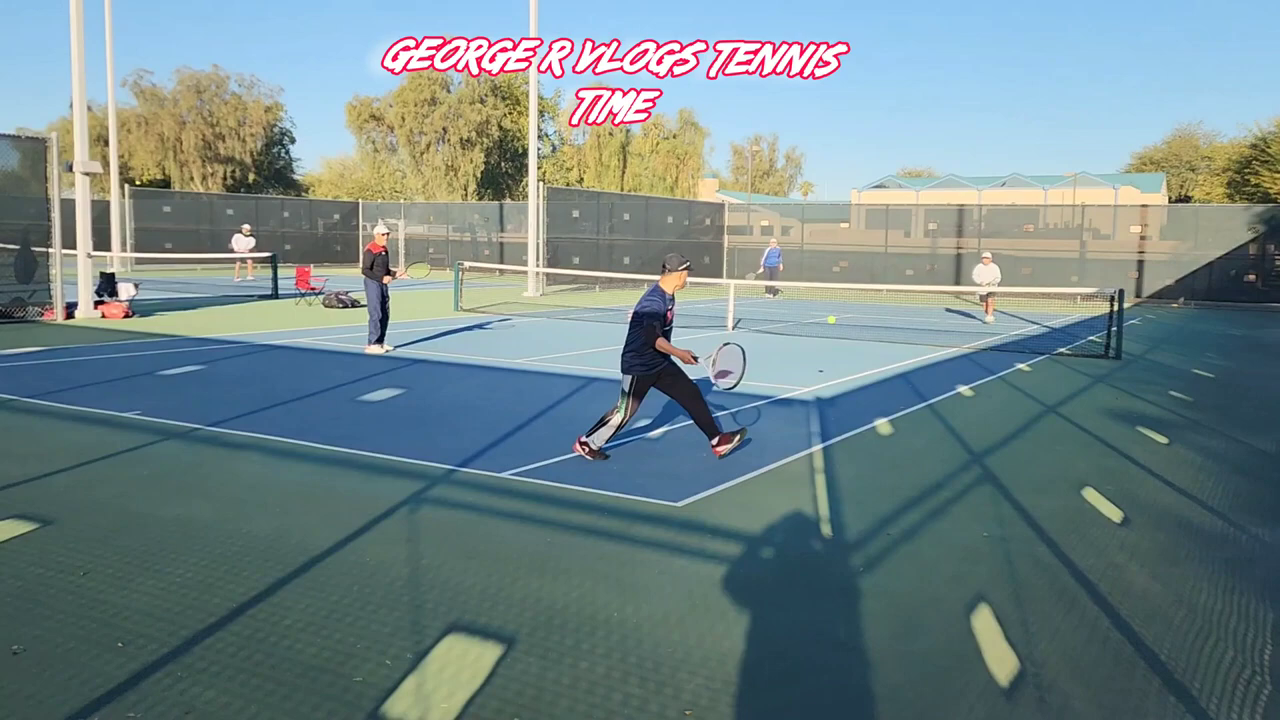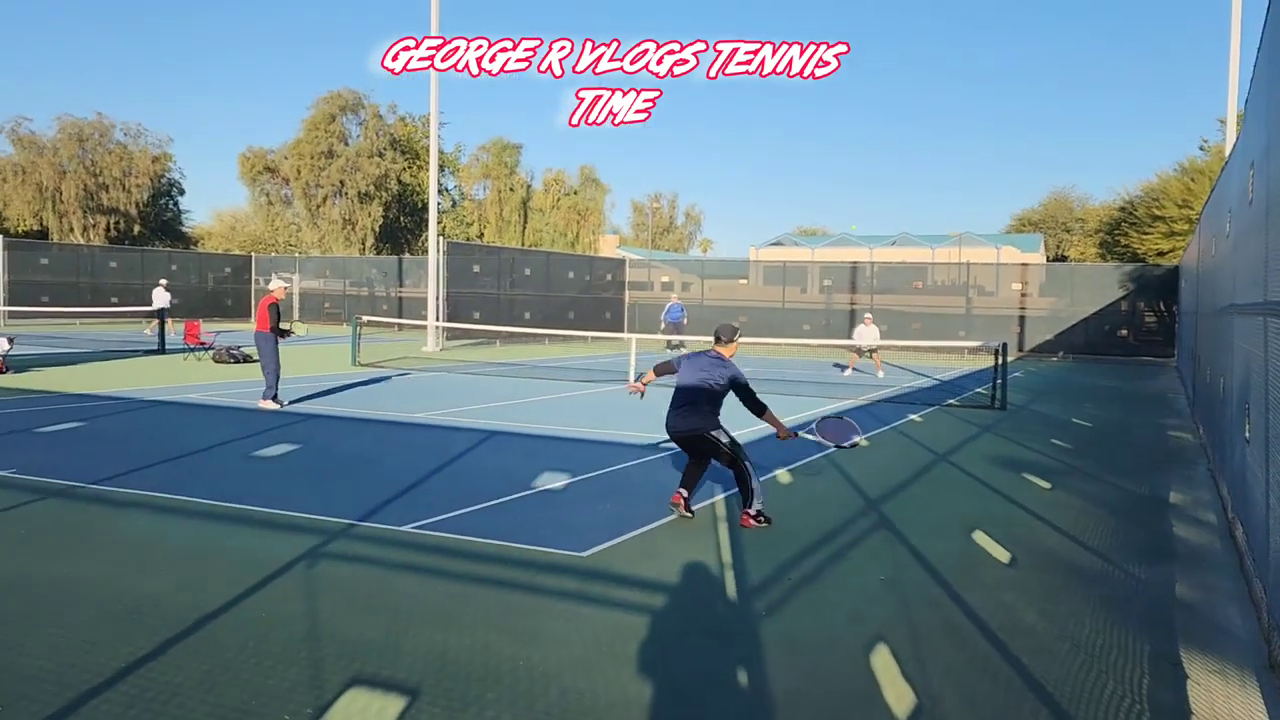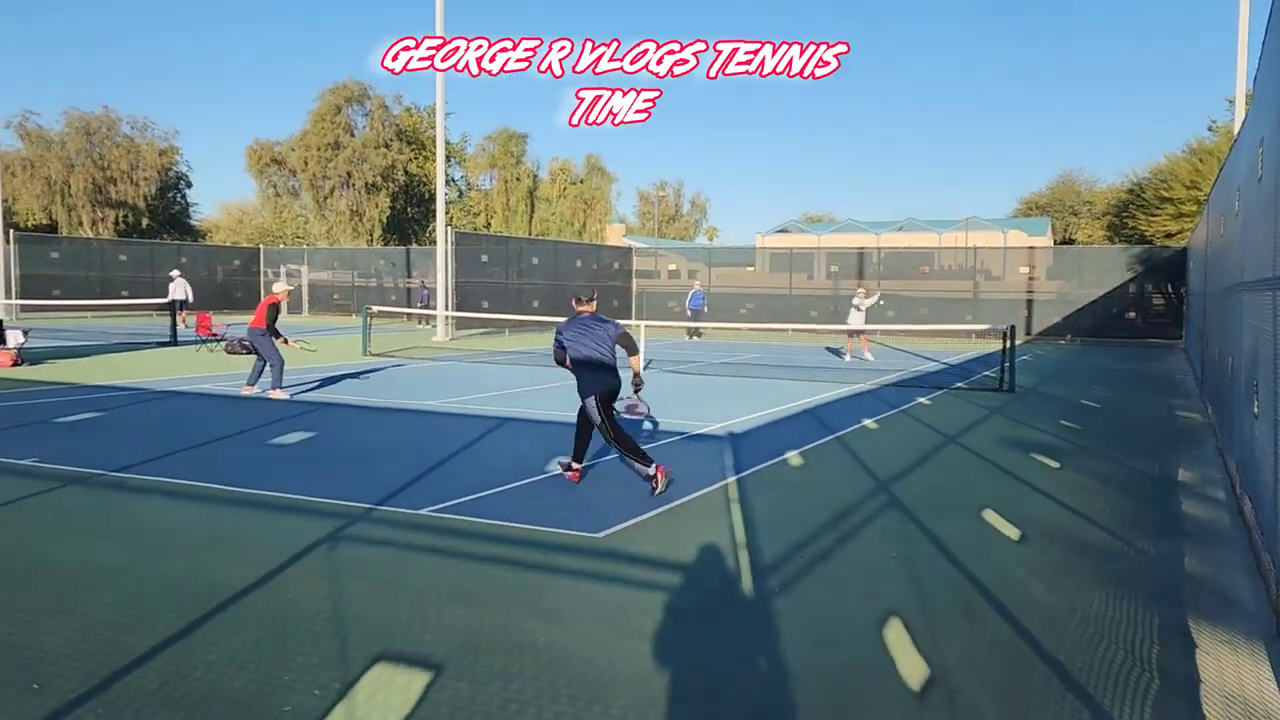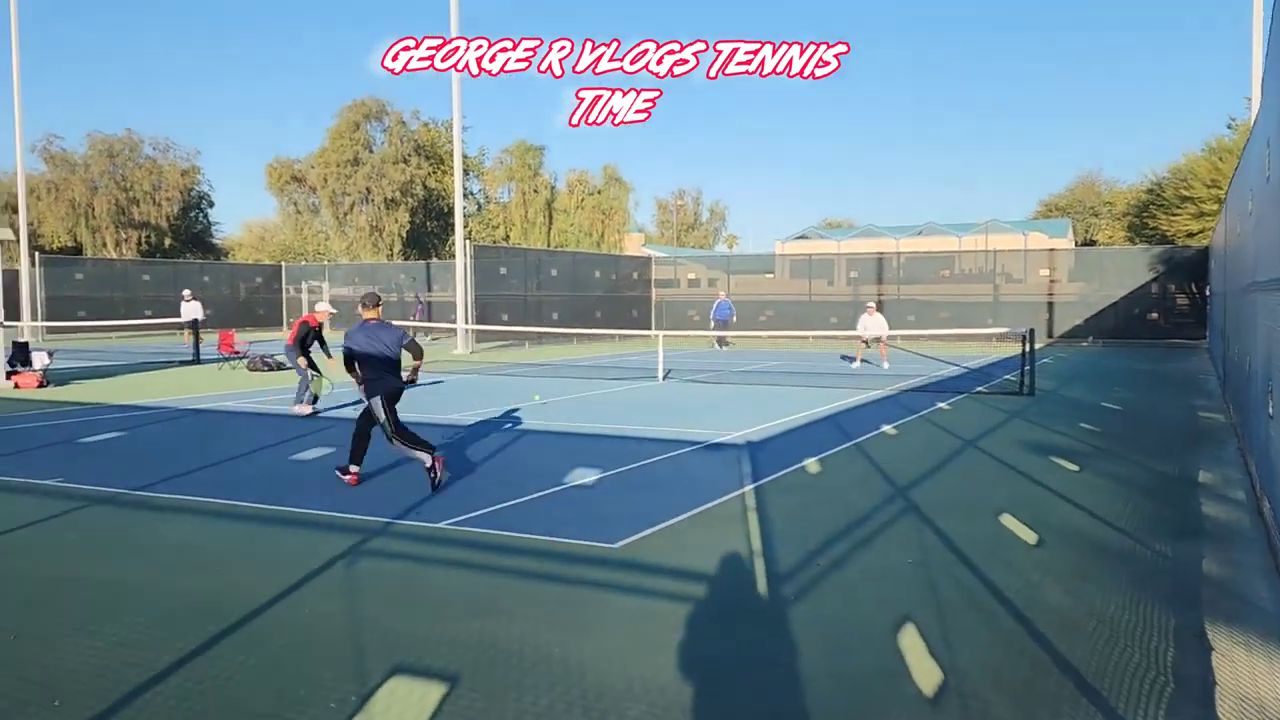
dt=0.7s
person 1, frame 1
left shoulder: (666, 296)
right shoulder: (653, 301)
right elbow: (654, 338)
right wrist: (680, 354)
left hip: (660, 364)
right hip: (638, 366)
left knee: (690, 393)
right knee: (625, 412)
left ankle: (719, 440)
right ankle: (587, 443)
person 1, frame 2
left shoulder: (690, 359)
right shoulder: (730, 371)
left elbow: (660, 369)
right elbow: (754, 405)
left wrist: (642, 383)
right wrist: (779, 426)
left hip: (674, 426)
right hip: (703, 426)
left knee: (698, 457)
right knee: (740, 462)
left ankle: (681, 497)
right ankle: (752, 513)
person 1, frame 3
left shoulder: (564, 328)
right shoulder: (608, 323)
left elbow: (559, 359)
right elbow: (631, 346)
left wrist: (573, 366)
right wrist: (637, 375)
left hip: (592, 388)
right hip: (612, 383)
left knee: (614, 436)
right knee: (584, 419)
left ankle: (653, 472)
right ankle: (575, 466)
person 1, frame 4
left shoulder: (352, 334)
right shoulder: (395, 330)
left elbow: (349, 364)
right elbow: (418, 352)
left wrist: (359, 380)
right wrist: (413, 373)
left hip: (377, 389)
right hip: (394, 386)
left knee: (395, 433)
right knee: (363, 424)
left ankle: (431, 459)
right ankle: (352, 471)
